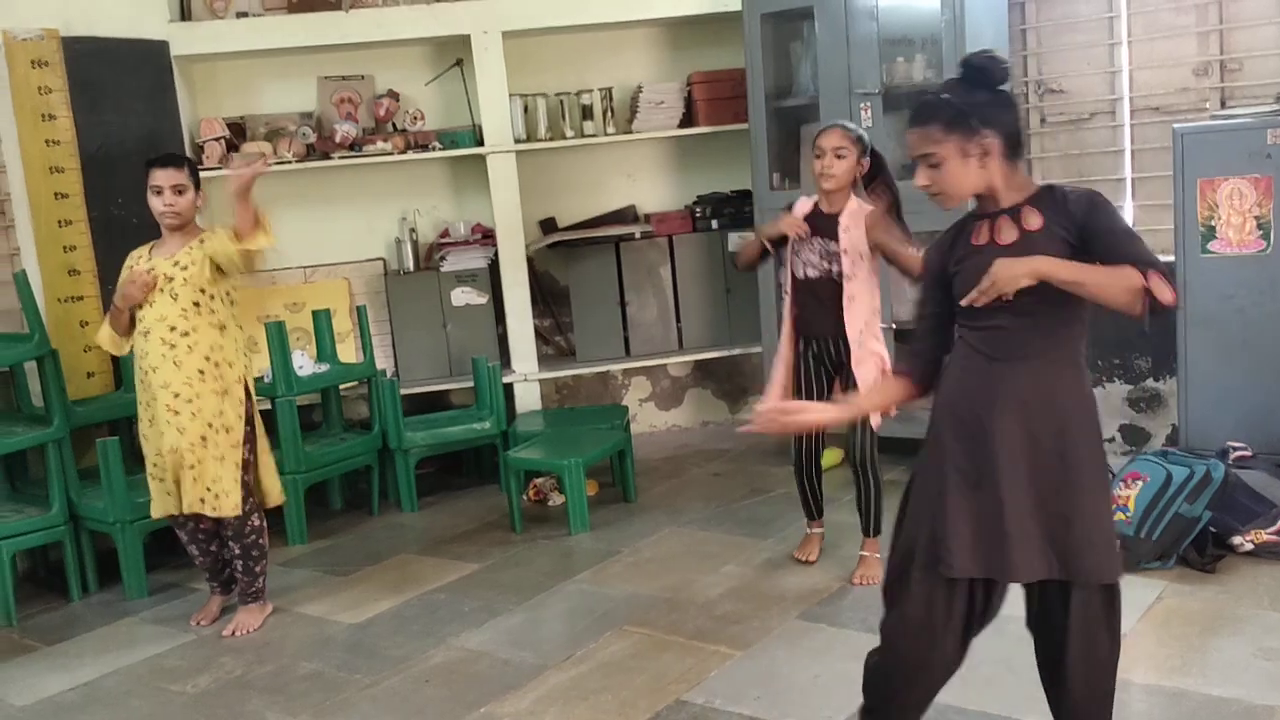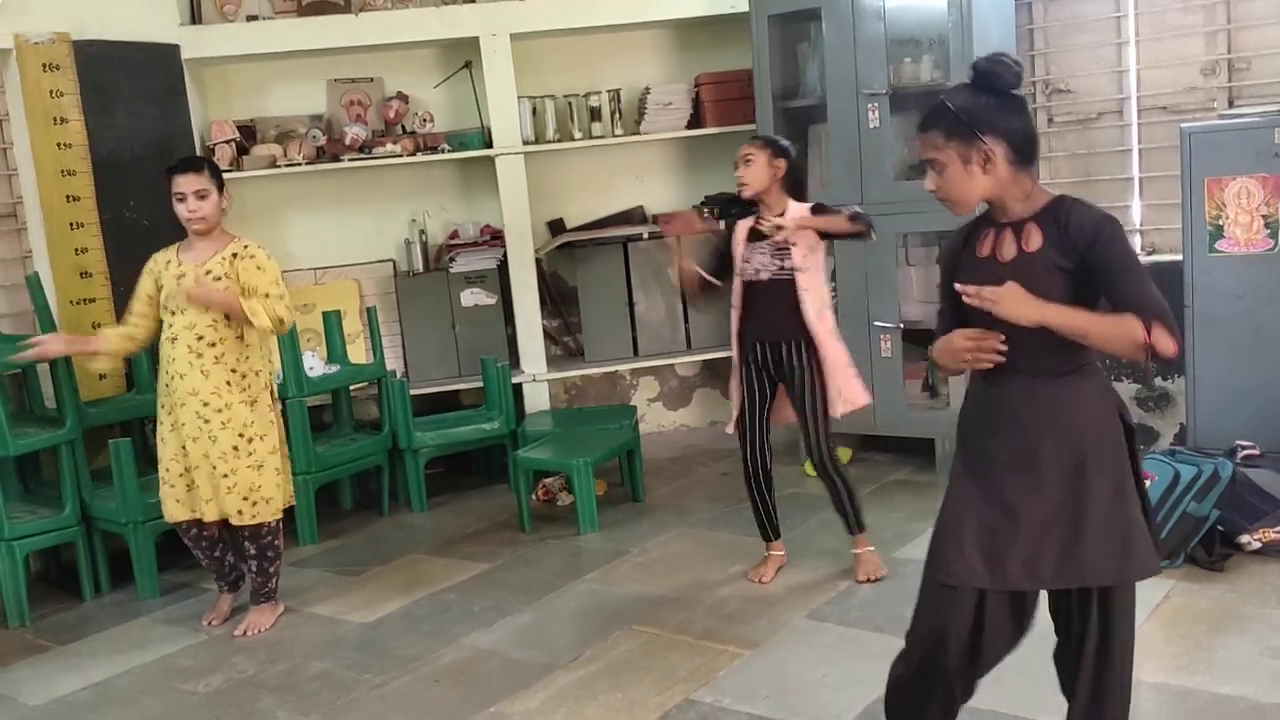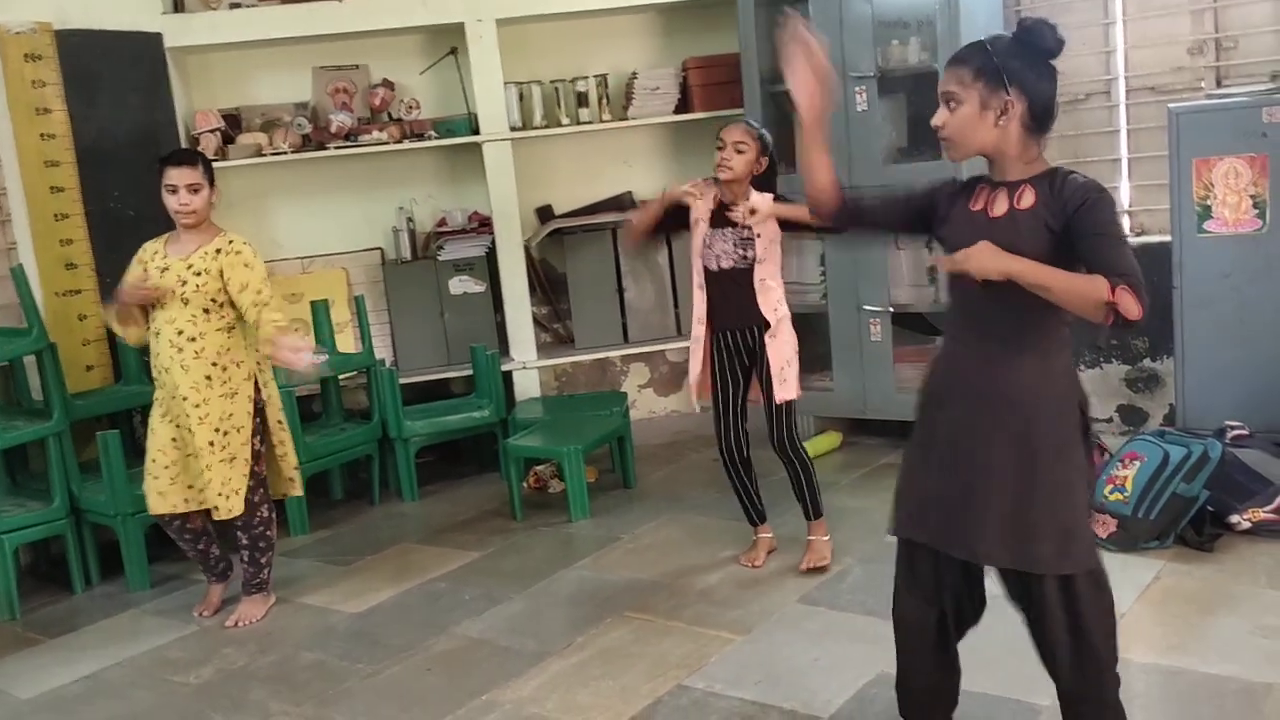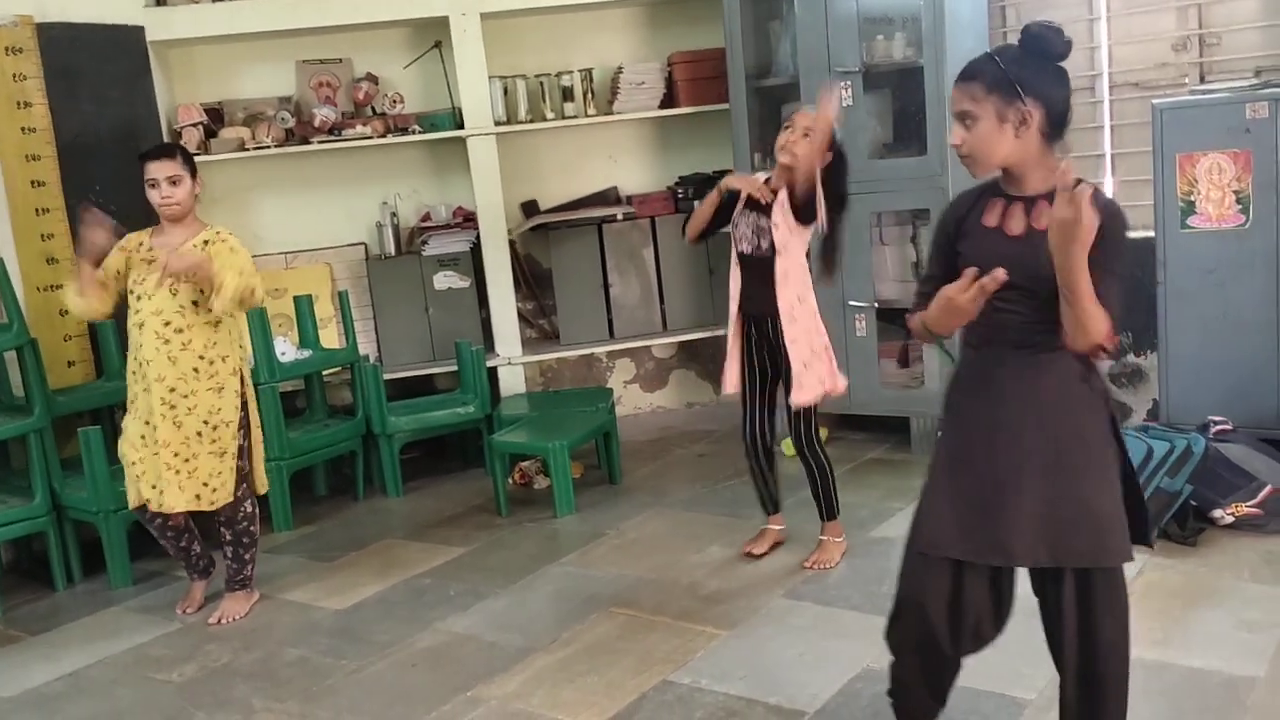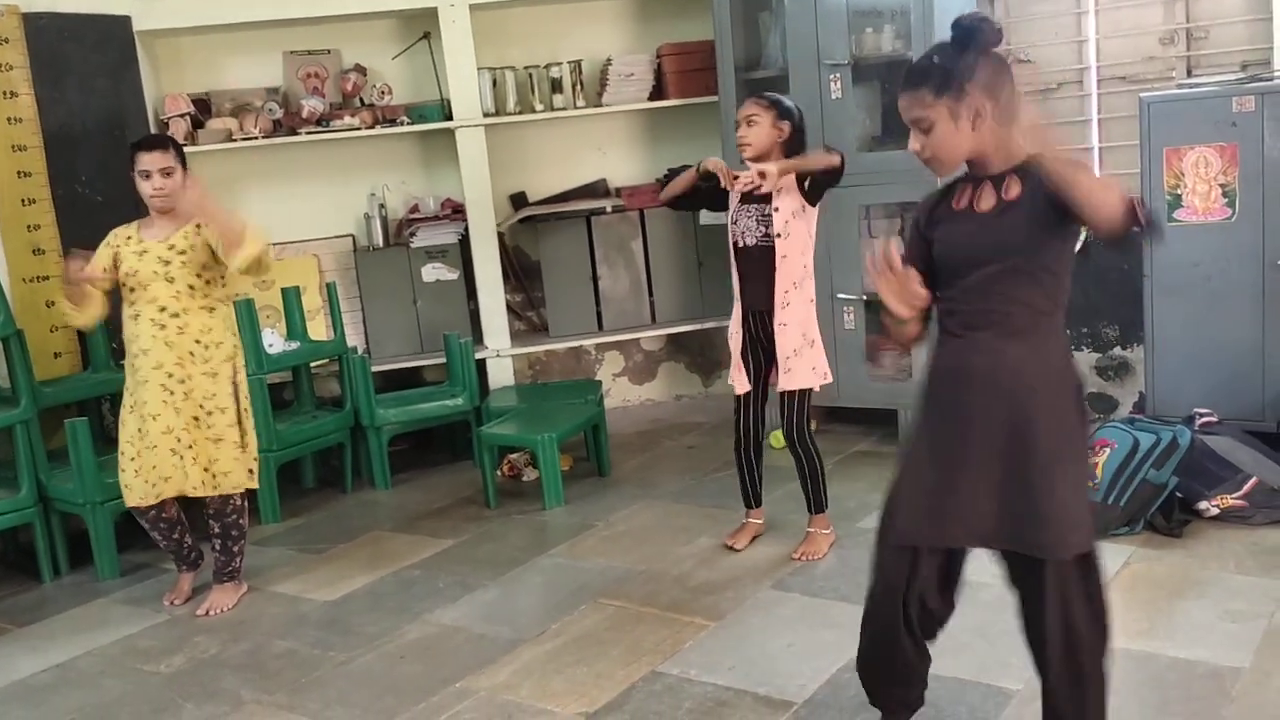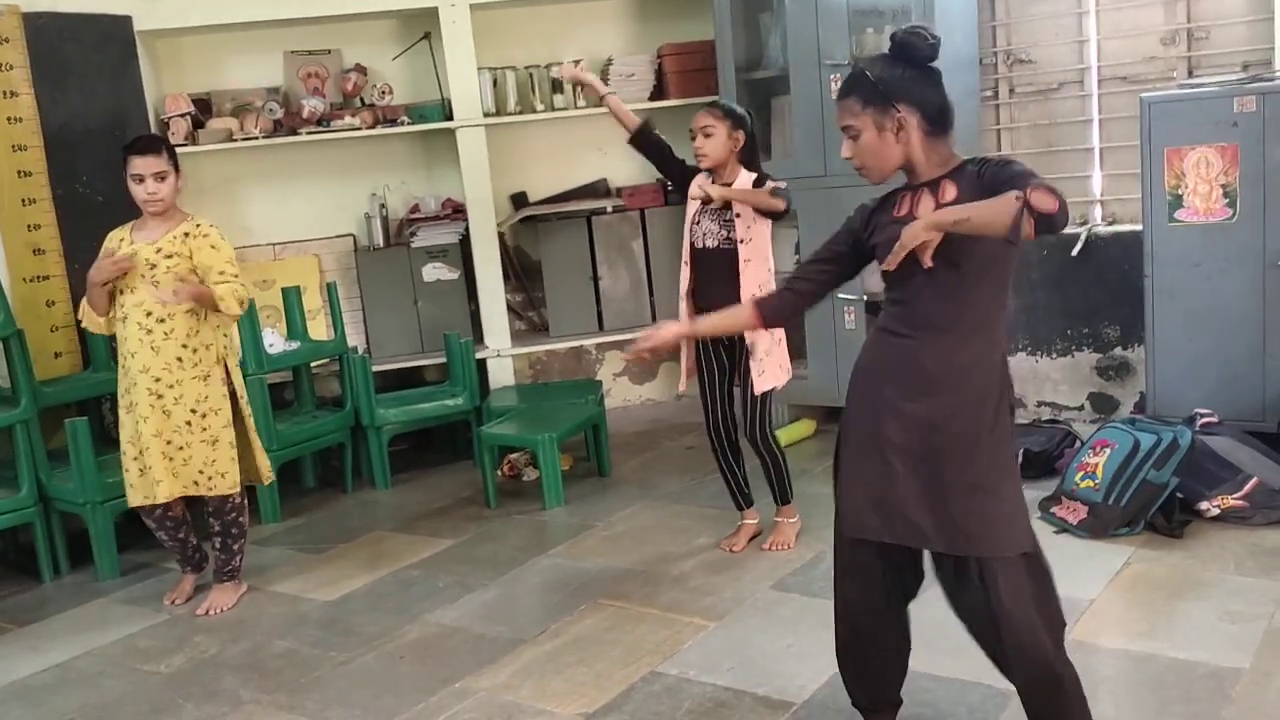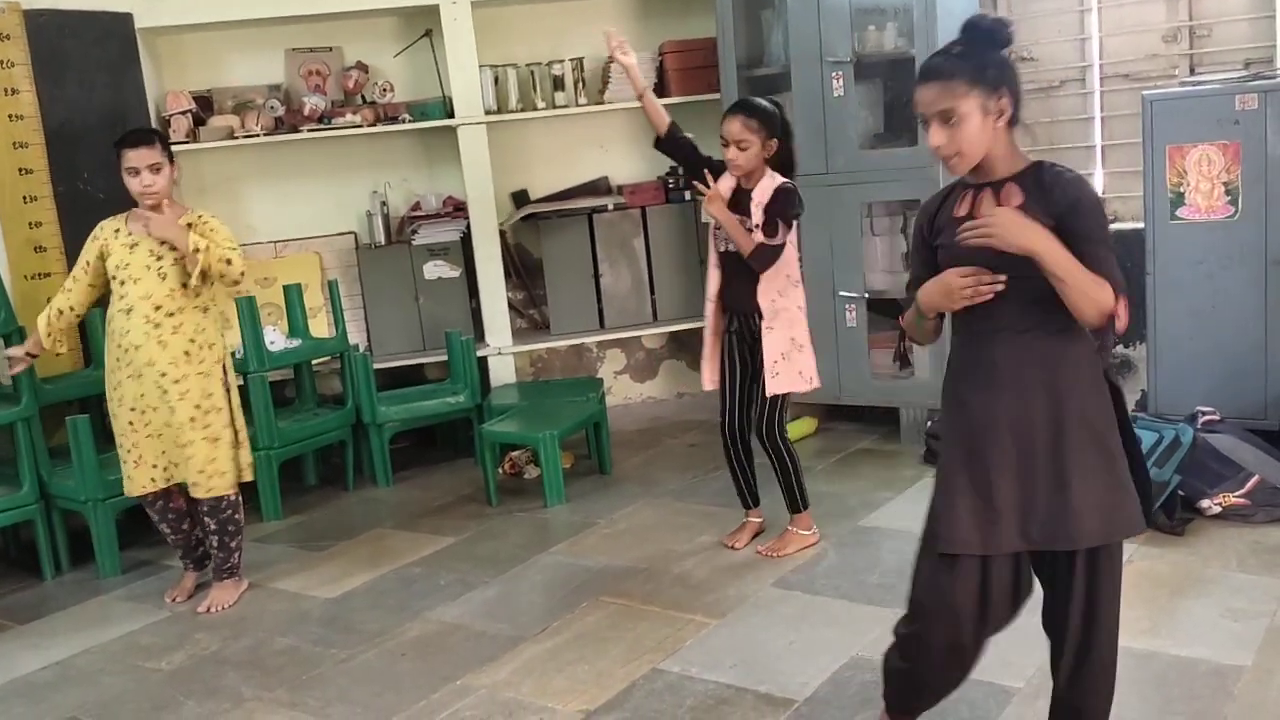
dt=0.7s
person 1, frame 1
left shoulder: (1077, 211)
right shoulder: (951, 248)
left elbow: (1157, 290)
right elbow: (920, 372)
left wrist: (1041, 266)
right wrist: (826, 413)
left hip: (1056, 438)
right hip: (964, 440)
left knee: (1076, 622)
right knee: (922, 620)
person 1, frame 2
left shoulder: (1083, 228)
right shoulder: (961, 248)
left elbow: (1160, 338)
left wrist: (1037, 310)
right wrist: (948, 351)
left hip: (1080, 455)
right hip: (990, 456)
left knee: (1095, 628)
right knee: (948, 623)
person 1, frame 3
left shoulder: (1076, 198)
right shoulder: (949, 198)
left elbow: (1125, 302)
right elbow: (832, 206)
left wrist: (1009, 264)
right wrist: (810, 109)
left hip: (1035, 427)
right hip: (952, 423)
left knee: (1066, 605)
right knee: (926, 592)
person 1, frame 4
left shoulder: (1094, 215)
right shoulder: (964, 214)
left elbow: (1091, 342)
right elbow: (921, 317)
left wrist: (1070, 256)
right wrist: (935, 319)
left hip: (1067, 437)
right hip: (976, 428)
left knee: (1085, 612)
right knee: (930, 597)
person 1, frame 5
left shoulder: (1048, 183)
right shoulder: (936, 211)
left elbow: (1124, 222)
right elbow: (907, 329)
left wrist: (1035, 143)
right wrist: (898, 309)
left hip: (1037, 413)
right hip: (951, 413)
left knee: (1060, 592)
right knee: (903, 574)
person 1, frame 6
left shoulder: (993, 181)
right shoulder: (875, 218)
left elbow: (1048, 210)
right elbow: (786, 302)
left wrist: (941, 220)
right wrist: (688, 327)
left hip: (966, 418)
right hip: (881, 415)
left knee: (1007, 596)
right knee: (866, 587)
person 1, frame 7
left shoulder: (1062, 192)
right shoulder: (937, 213)
left elbow: (1104, 315)
right elbow: (915, 331)
left wrist: (1037, 243)
right wrist: (930, 301)
left hip: (1066, 417)
right hip: (978, 421)
left knee: (1083, 595)
right knee: (952, 592)
person 2, frame 1
left shoulder: (213, 248)
right shoulder: (136, 261)
left elbow: (245, 246)
right elbow: (116, 338)
left wrist: (242, 194)
right wrist: (120, 304)
left hip: (217, 396)
right hip: (160, 403)
left knee: (232, 495)
right knee: (181, 504)
left ankle: (254, 597)
right ankle: (220, 586)
person 2, frame 2
left shoulder: (247, 256)
right shoulder: (162, 264)
left elbow: (281, 315)
right elbow: (133, 331)
left wrist: (225, 299)
right wrist: (73, 343)
left hip: (239, 402)
right hip: (181, 406)
left knee: (250, 499)
right knee: (190, 507)
left ankle: (266, 598)
right ankle: (229, 585)
person 2, frame 3
left shoulder: (233, 252)
right shoulder: (151, 254)
left elbow: (264, 313)
right elbow: (131, 328)
left wrist: (286, 348)
right wrist: (126, 305)
left hip: (229, 395)
right hip: (172, 399)
left knee: (244, 491)
right knee: (168, 501)
left ankle: (259, 587)
right ankle: (217, 575)
person 2, frame 4
left shoulder: (218, 243)
right shoulder: (134, 247)
left elbow: (248, 291)
right elbow: (90, 302)
left wrist: (197, 269)
right wrist: (90, 255)
left hip: (212, 389)
right hip: (152, 395)
left knee: (228, 486)
right knee: (151, 496)
left ankle: (241, 584)
right ankle: (199, 573)
person 2, frame 5
left shoulder: (206, 232)
right shoulder: (121, 240)
left elbow: (256, 260)
right elbow: (88, 308)
left wrist: (208, 215)
right wrist: (75, 280)
left hip: (205, 379)
right hip: (147, 385)
left knee: (216, 478)
right knee: (143, 490)
left ankle: (230, 577)
right ankle: (187, 564)
person 2, frame 6
left shoulder: (201, 236)
right shoulder: (116, 241)
left elbow: (234, 293)
right elbow: (98, 319)
left wrist: (195, 290)
right wrist: (96, 280)
left hip: (199, 381)
right hip: (141, 389)
left knee: (217, 478)
right knee: (150, 489)
left ankle: (229, 575)
right ankle: (191, 565)
person 2, frame 7
left shoulder: (200, 226)
right shoulder: (106, 233)
left elbow: (232, 269)
right elbow: (72, 298)
left wrist: (172, 232)
left hip: (194, 376)
right hip: (132, 381)
left knee: (209, 473)
right knee: (153, 480)
left ankle: (230, 574)
right ankle: (194, 562)
person 3, frame 1
left shoulder: (874, 216)
right shoulder: (799, 214)
left elbow: (916, 266)
right elbow: (743, 261)
left wrist: (880, 232)
right wrist: (769, 232)
left hip: (855, 347)
right hip: (808, 347)
left knee: (862, 452)
right knee: (804, 449)
left ankle: (871, 549)
right ankle: (815, 526)
person 3, frame 2
left shoulder: (809, 216)
right shoulder: (741, 232)
left elbow: (861, 224)
right elbow: (699, 286)
left wrist: (797, 224)
right wrist: (681, 249)
left hip: (802, 350)
right hip: (754, 355)
left knee: (822, 454)
right knee: (752, 457)
left ankle: (863, 545)
right ankle: (774, 548)
person 3, frame 3
left shoulder: (771, 207)
right shoulder: (696, 207)
right elbow: (634, 233)
left wrist: (770, 210)
right wrist: (672, 197)
left hip: (768, 333)
right hip: (722, 339)
left knee: (784, 438)
right knee: (730, 442)
left ankle: (818, 531)
right ankle: (762, 533)
person 3, frame 4
left shoulder: (808, 194)
right shoulder: (748, 190)
left elbow: (801, 182)
right elbow: (692, 232)
left wrist: (825, 124)
right wrist: (723, 185)
left hip: (794, 328)
right hip: (752, 329)
left knee: (804, 437)
right knee: (755, 434)
left ankle: (833, 532)
right ankle: (773, 522)
person 3, frame 5
left shoulder: (799, 182)
right shoulder: (733, 187)
left elbow: (835, 161)
right elbow: (670, 197)
left wrist: (780, 167)
right wrist: (702, 169)
left hip: (790, 320)
right hip: (747, 322)
left knee: (796, 429)
right knee: (746, 426)
left ankle: (821, 524)
right ankle: (753, 515)
person 3, frame 6
left shoulder: (757, 185)
right shoulder: (692, 183)
left elbow: (781, 204)
right elbow: (645, 136)
left wrist: (727, 193)
right wrist: (597, 87)
left hip: (750, 322)
left knee: (756, 428)
right knee: (718, 428)
left ankle: (786, 514)
right ankle: (747, 517)
person 3, frame 7
left shoulder: (782, 194)
right shoulder: (721, 180)
left elbow: (761, 253)
right elbow: (670, 137)
left wrist: (719, 211)
right wrist: (634, 74)
left hip: (773, 321)
right hip: (733, 321)
left knee: (768, 426)
right knee: (732, 424)
left ankle: (804, 523)
right ankle: (752, 515)
